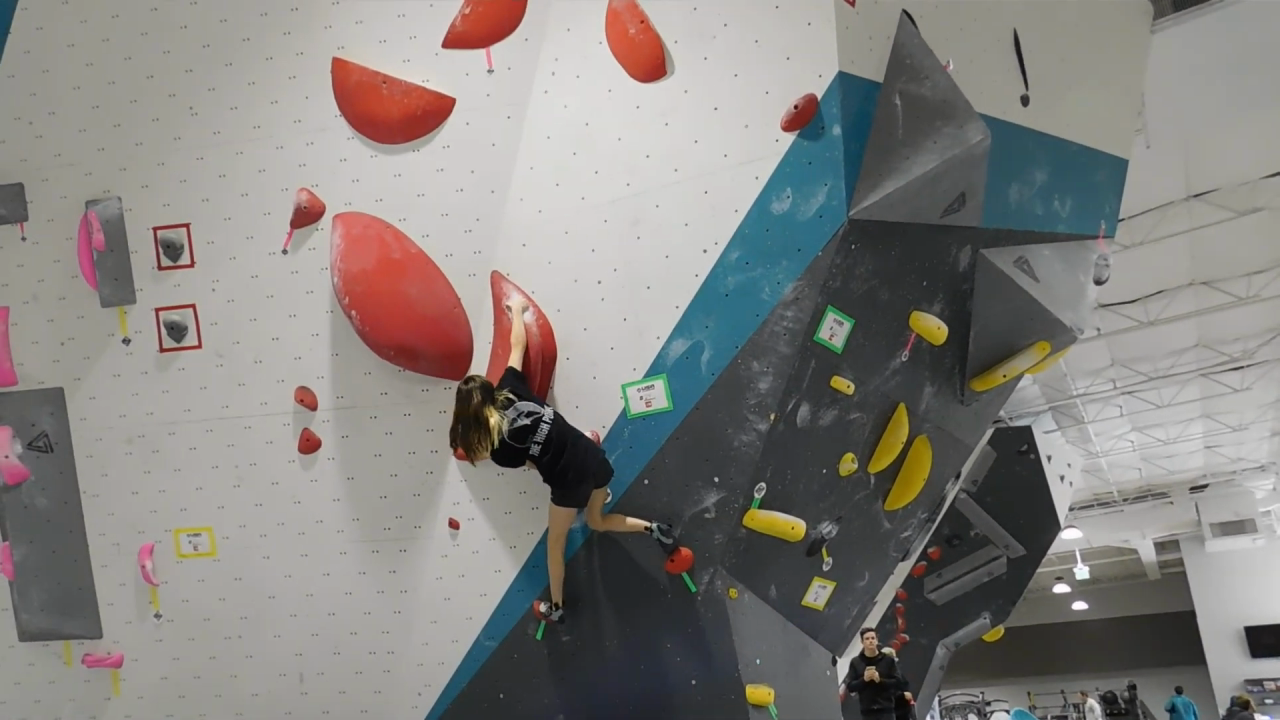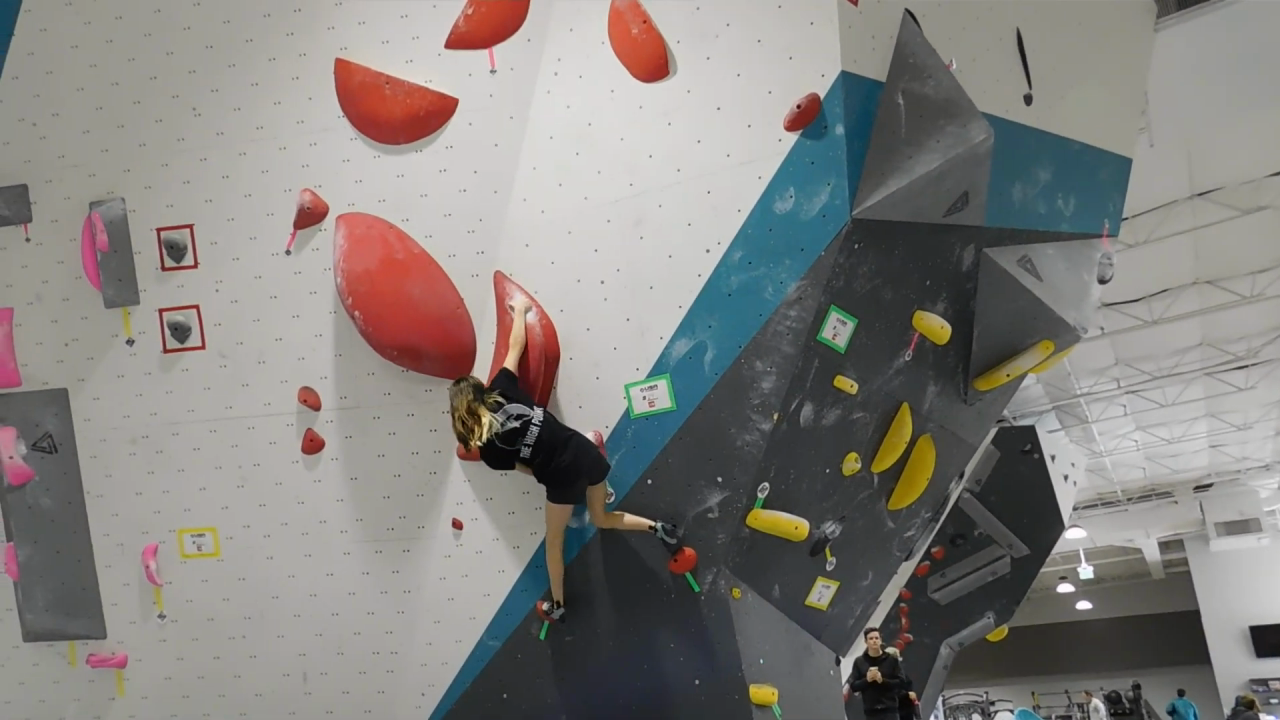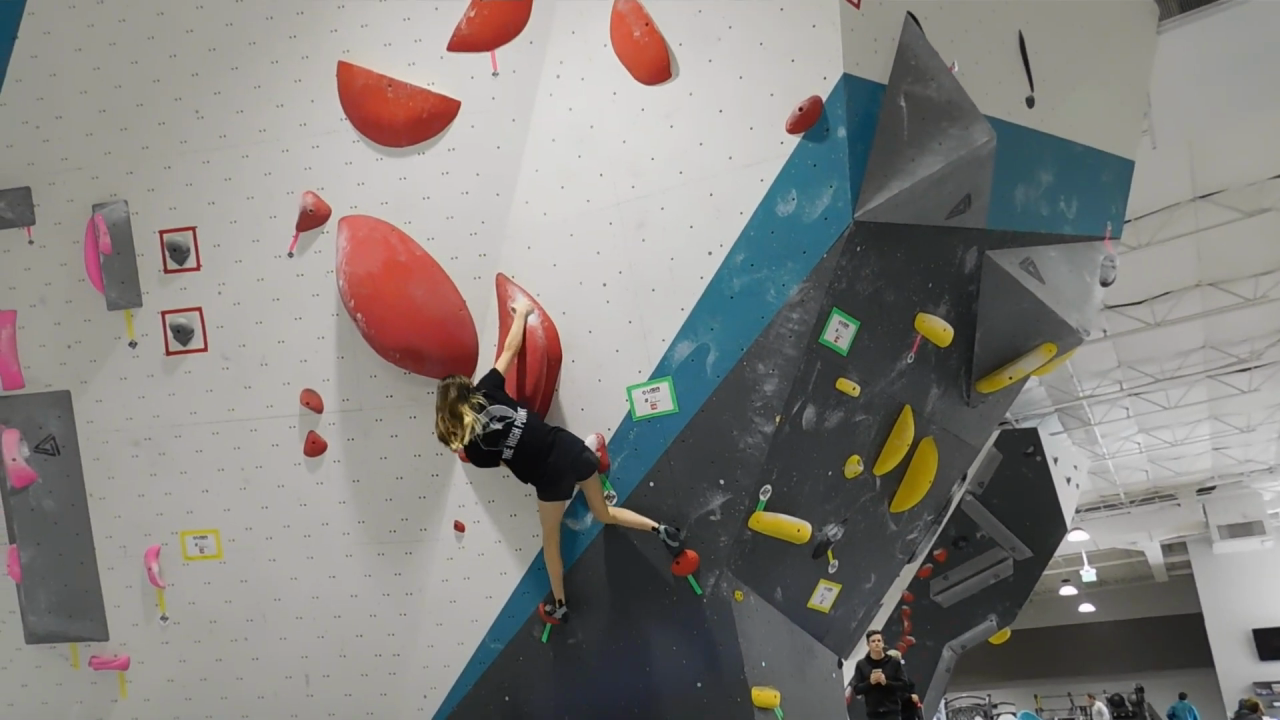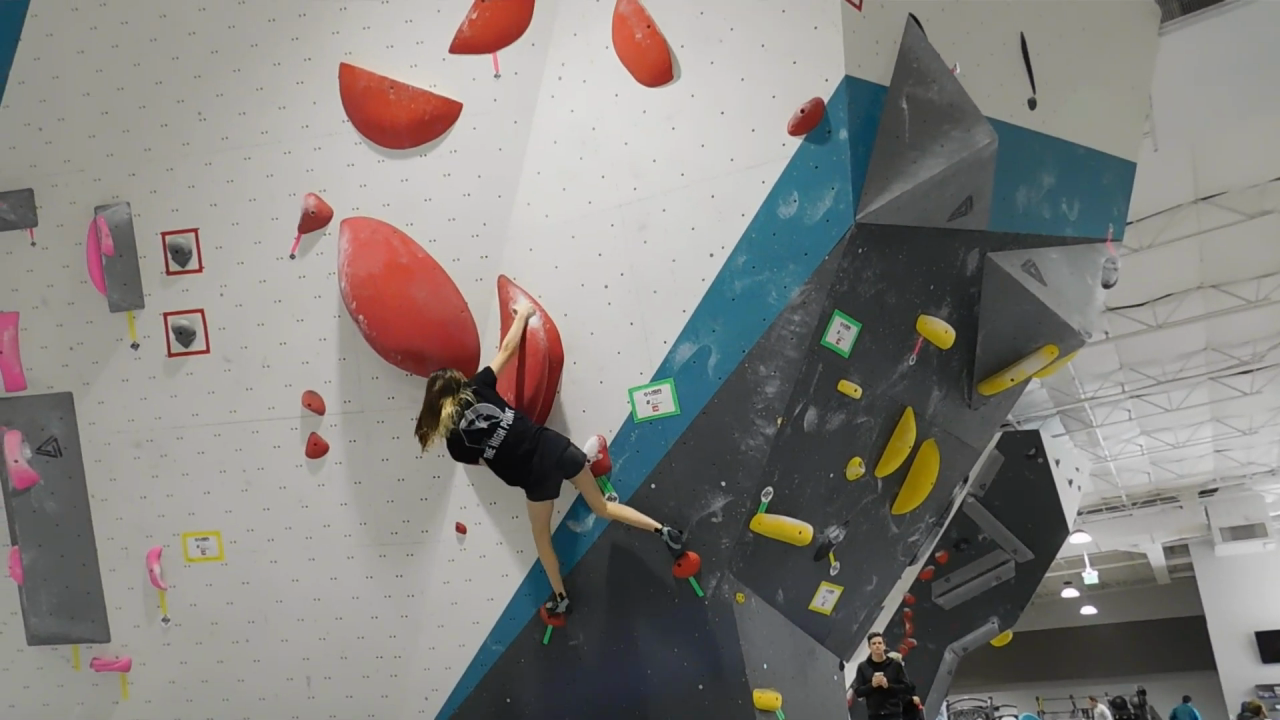
dt=0.2s
person 1, frame 1
left shoulder: (492, 445)
right shoulder: (510, 389)
left elbow: (530, 464)
right elbow: (518, 345)
right wrist: (517, 310)
left hip: (569, 481)
right hip: (593, 457)
left knee: (555, 545)
right knee: (597, 521)
left ankle: (555, 607)
right ankle: (653, 528)
person 1, frame 2
left shoulder: (487, 447)
right shoulder: (501, 391)
left elbow: (523, 467)
right elbow: (515, 347)
right wrist: (520, 310)
left hip: (562, 478)
right hip: (585, 452)
left knee: (553, 541)
right knee: (602, 518)
left ankle: (556, 606)
right ankle: (657, 527)
person 1, frame 3
left shoulder: (471, 446)
right shoulder: (487, 390)
left elbow: (499, 462)
right elbow: (510, 349)
right wrist: (522, 313)
left hip: (550, 476)
right hip: (571, 449)
left knee: (550, 539)
right knee: (603, 512)
left ankle: (559, 606)
right ankle: (660, 529)
person 1, frame 4
left shoulder: (454, 439)
right shoulder: (478, 387)
left elbow: (483, 461)
right elbow: (508, 348)
right wrist: (523, 315)
left hip: (535, 474)
right hip: (555, 448)
left knee: (542, 538)
right knee: (602, 507)
left ankle: (560, 599)
right ankle: (662, 529)
